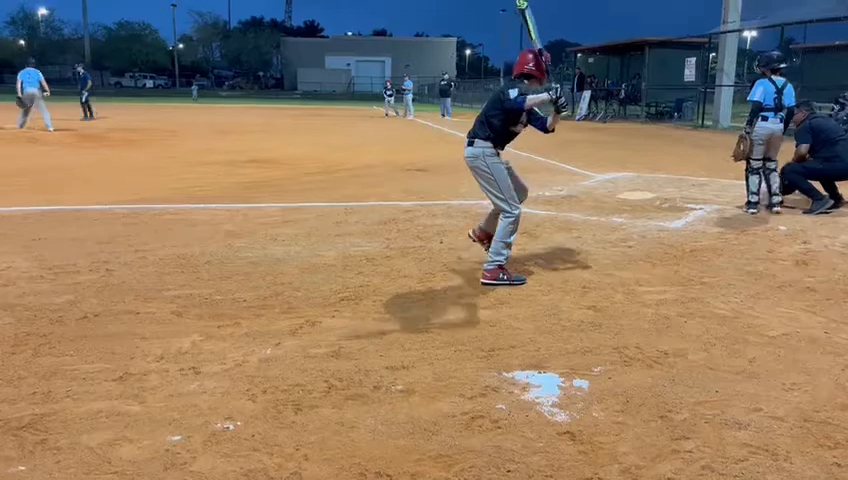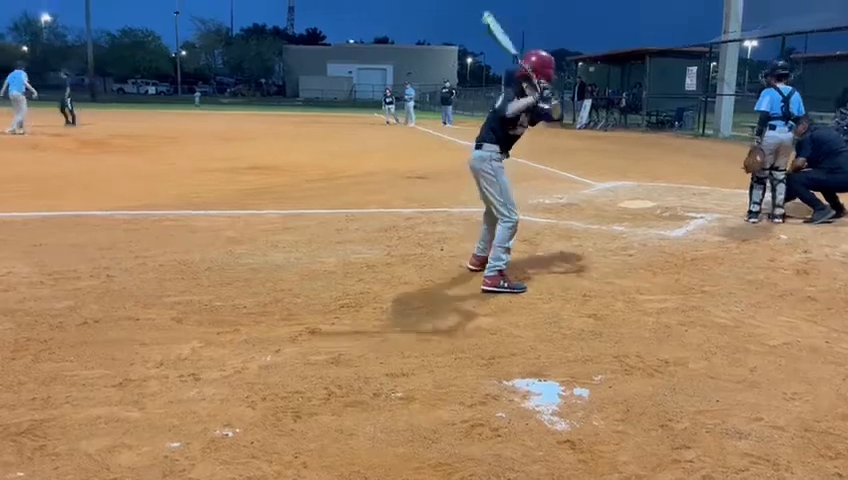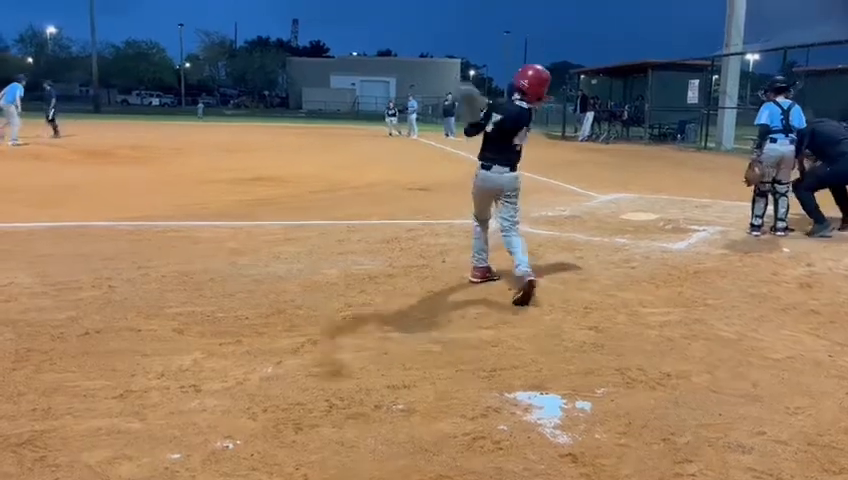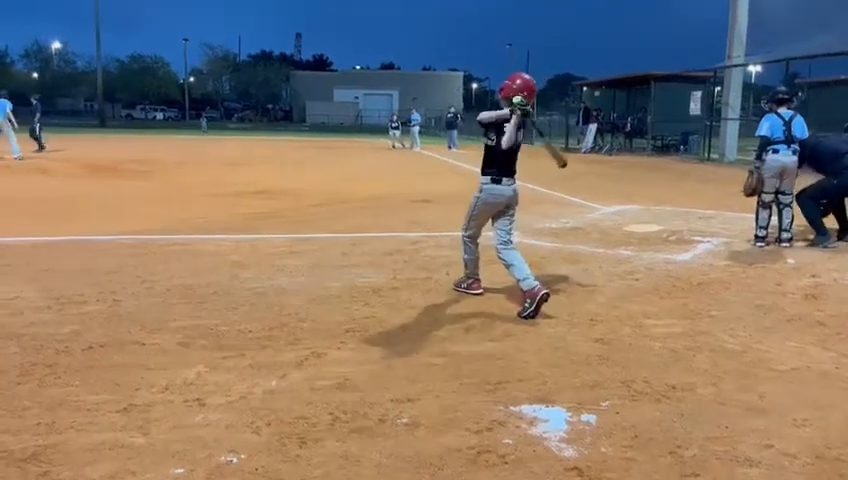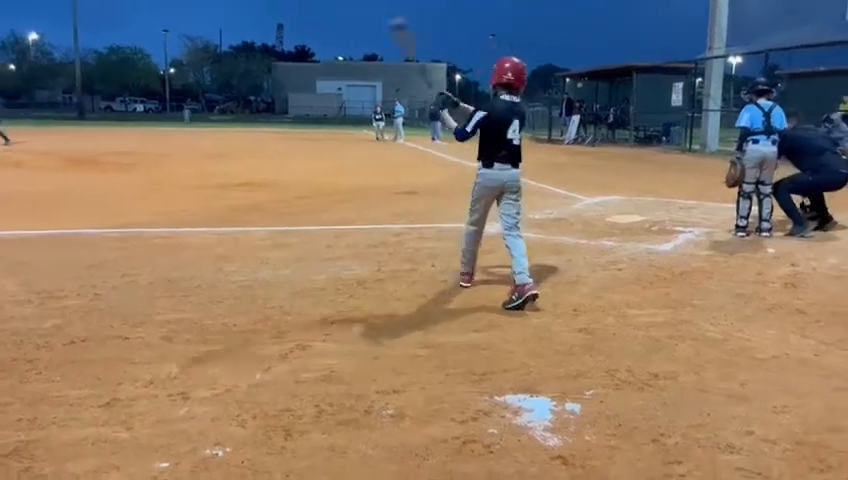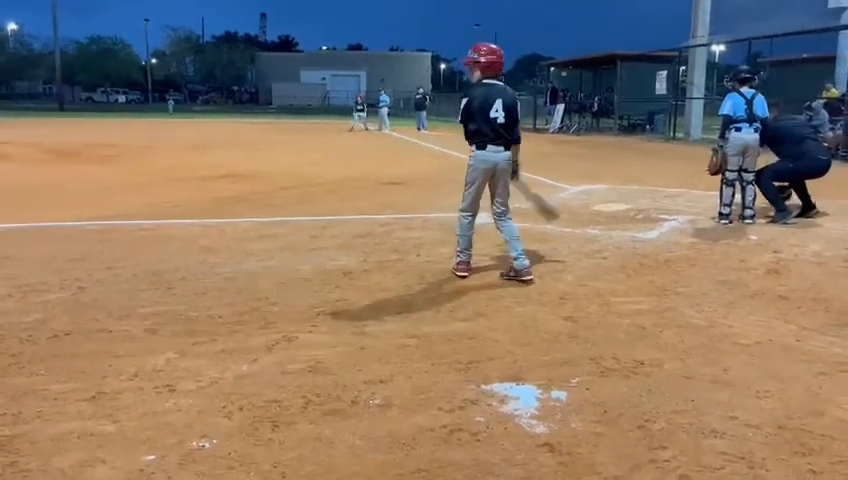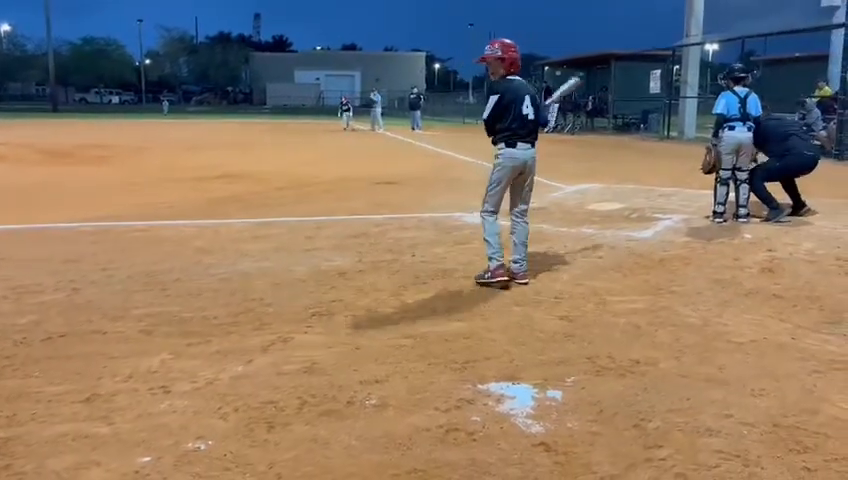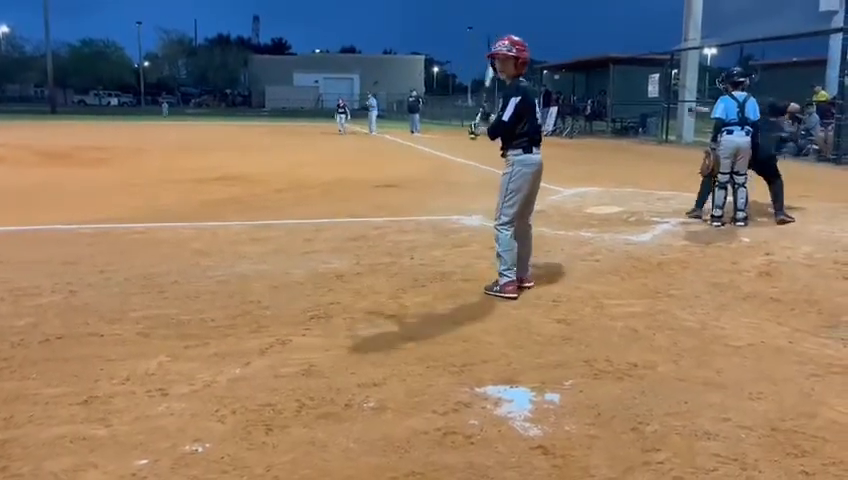
dt=0.5s
person 1, frame 1
left shoulder: (527, 99)
right shoulder: (515, 88)
left elbow: (546, 126)
right elbow: (516, 104)
left wrist: (557, 111)
right wrist: (550, 97)
left hip: (487, 152)
right hip: (482, 152)
left knee: (519, 193)
right knee: (511, 210)
left ankle: (484, 231)
right ankle: (494, 269)
person 1, frame 2
left shoulder: (532, 103)
right shoulder: (512, 92)
right elbow: (502, 113)
left wrist: (547, 98)
right wrist: (532, 98)
left hip: (489, 156)
right hip: (488, 156)
left knee: (495, 209)
right knee: (509, 216)
left ankle: (480, 258)
right ankle: (493, 276)
person 1, frame 3
left shoulder: (504, 110)
right shoulder: (527, 112)
left elbow: (471, 131)
left hip: (486, 172)
right hip: (510, 176)
left knee: (480, 219)
right knee: (510, 229)
left ankle: (480, 268)
right ankle: (524, 273)
person 1, frame 4
left shoulder: (513, 120)
right shoulder: (502, 116)
left elbow: (507, 146)
right elbow: (481, 117)
left wrist: (515, 116)
right wrist: (511, 112)
left hip: (492, 187)
right hip: (508, 188)
left knee: (470, 235)
right knee: (504, 244)
left ankle: (472, 280)
right ankle: (532, 288)
person 1, frame 5
left shoulder: (491, 107)
right shoulder: (519, 108)
left elbow: (462, 135)
left wrist: (444, 113)
right wrist: (458, 104)
left hip: (489, 172)
right hip: (513, 174)
left knee: (475, 225)
right knee: (512, 230)
left ankle: (467, 272)
right ankle: (524, 283)
person 1, frame 6
left shoulder: (471, 94)
right shoulder: (510, 95)
left elbow: (467, 129)
right elbow: (516, 132)
right wrist: (516, 162)
left hip: (481, 155)
right hip: (505, 156)
left knee: (468, 210)
right knee: (502, 212)
left ankle: (463, 261)
right ankle: (521, 265)
person 1, frame 7
left shoulder: (498, 88)
right shoulder: (528, 88)
left elbow: (488, 126)
right elbow: (541, 122)
left hip: (508, 153)
right hip: (529, 152)
left knee: (490, 210)
right knee: (520, 213)
left ankle: (496, 267)
right ankle: (519, 268)
person 1, frame 8
left shoulder: (514, 90)
right shoulder: (524, 89)
left elbow: (500, 129)
left wrist: (485, 129)
right wrist: (492, 122)
left hip: (519, 160)
right hip: (533, 157)
left knee: (504, 221)
right knee: (522, 220)
left ankle: (507, 282)
right ankle: (523, 274)
person 2, frame 1
left shoulder: (762, 83)
right shoulder: (788, 86)
left elbow: (756, 107)
right elbow: (791, 112)
left wrist: (747, 127)
right wrist: (782, 130)
left hip: (761, 125)
right hip: (778, 126)
left knee: (754, 164)
right knee: (771, 164)
left ankle: (753, 203)
right ankle: (775, 201)
person 2, frame 2
left shoulder: (768, 92)
right shoulder: (795, 94)
left elbow: (764, 117)
right elbow: (799, 119)
left wrist: (757, 137)
left hip: (770, 134)
right hip: (787, 135)
left knee: (760, 174)
right knee: (780, 174)
left ankle: (754, 212)
right ankle: (778, 213)
person 2, frame 3
left shoulder: (768, 106)
right shoulder: (795, 108)
left elbow: (763, 129)
left wrist: (757, 151)
right wrist: (797, 154)
left hip: (771, 147)
right hip: (789, 148)
left knee: (762, 187)
right knee: (782, 188)
left ankle: (756, 225)
right ankle: (781, 226)
person 2, frame 4
left shoulder: (769, 117)
right shoulder: (798, 118)
left elbow: (764, 141)
left wrist: (757, 160)
right wrist: (799, 164)
left hip: (772, 157)
right hip: (792, 159)
left knee: (766, 198)
right knee: (786, 199)
left ankle: (761, 236)
right ankle: (785, 237)
person 2, frame 5
left shoulder: (749, 108)
right shoulder: (777, 109)
left elbow: (744, 131)
left wrist: (738, 151)
right wrist: (778, 155)
left hip: (753, 148)
right hip: (771, 149)
left knee: (746, 188)
right knee: (766, 189)
left ankle: (741, 226)
right ankle: (765, 227)
person 2, frame 6
left shoulder: (732, 96)
right shoulder: (759, 97)
left elbow: (726, 120)
right elbow: (764, 121)
left wrist: (721, 139)
right wrist: (760, 142)
left hip: (735, 136)
right hip: (753, 136)
left knee: (729, 175)
right knee: (749, 176)
left ankle: (725, 213)
right ankle: (748, 213)
person 2, frame 7
left shoulder: (725, 95)
right shoulder: (752, 96)
left elbow: (720, 118)
right elbow: (757, 120)
left wrist: (714, 138)
right wrist: (754, 141)
left hip: (729, 134)
right hip: (747, 135)
left knee: (723, 174)
right knee: (743, 174)
left ankle: (719, 212)
right ankle: (742, 212)
person 2, frame 8
left shoulder: (724, 100)
right shoulder: (751, 100)
left elbow: (718, 123)
right elbow: (755, 125)
left wrist: (713, 142)
right wrist: (752, 144)
left hip: (727, 139)
right hip: (745, 139)
left knee: (722, 177)
right knee: (741, 178)
left ankle: (717, 215)
right ankle: (740, 216)
